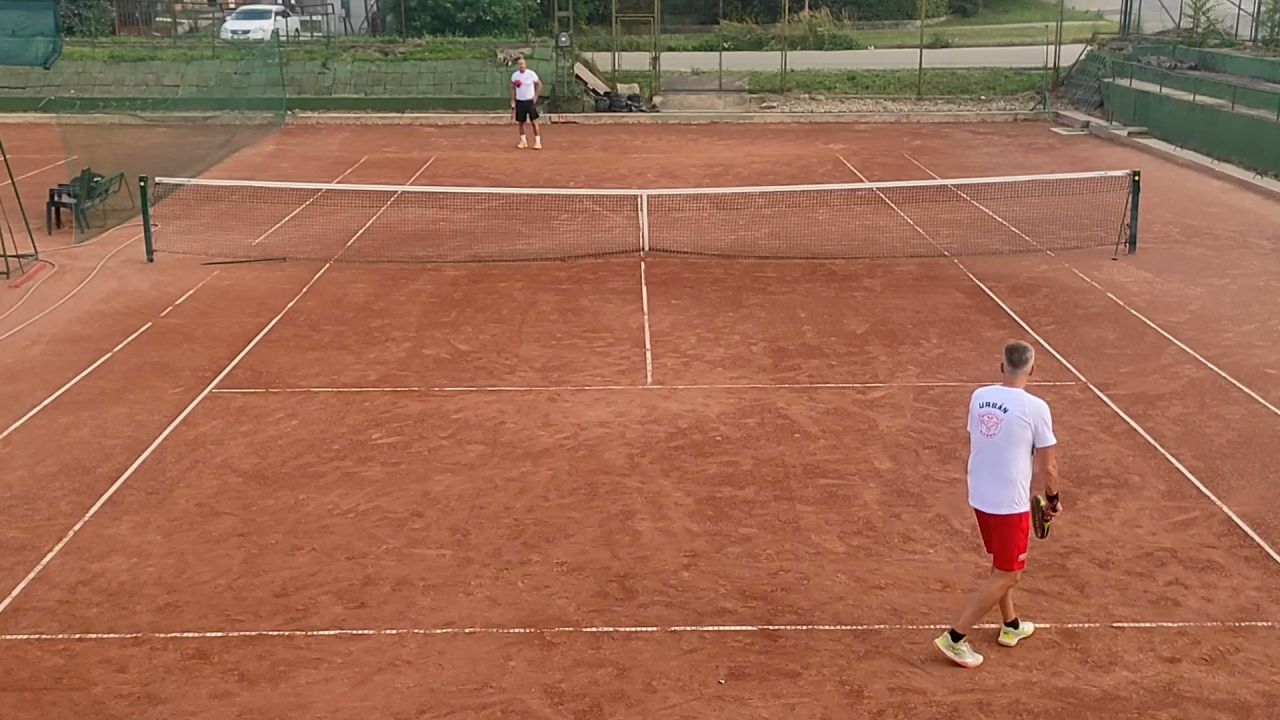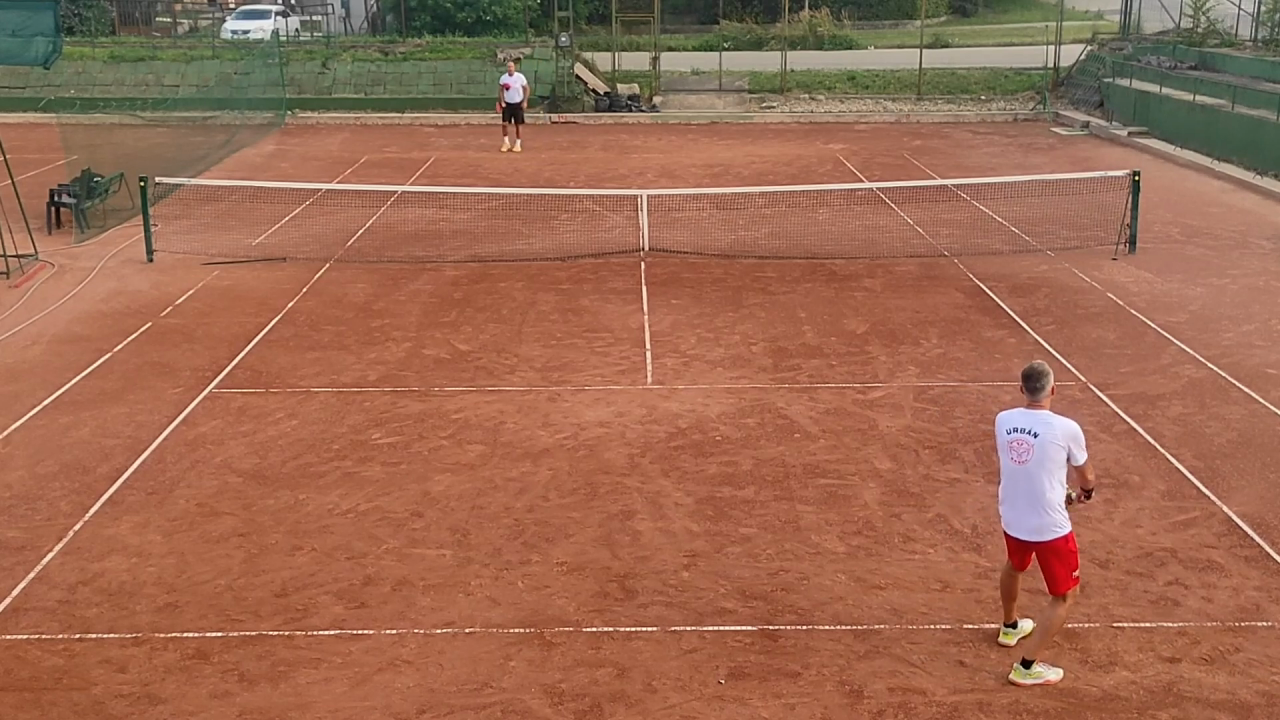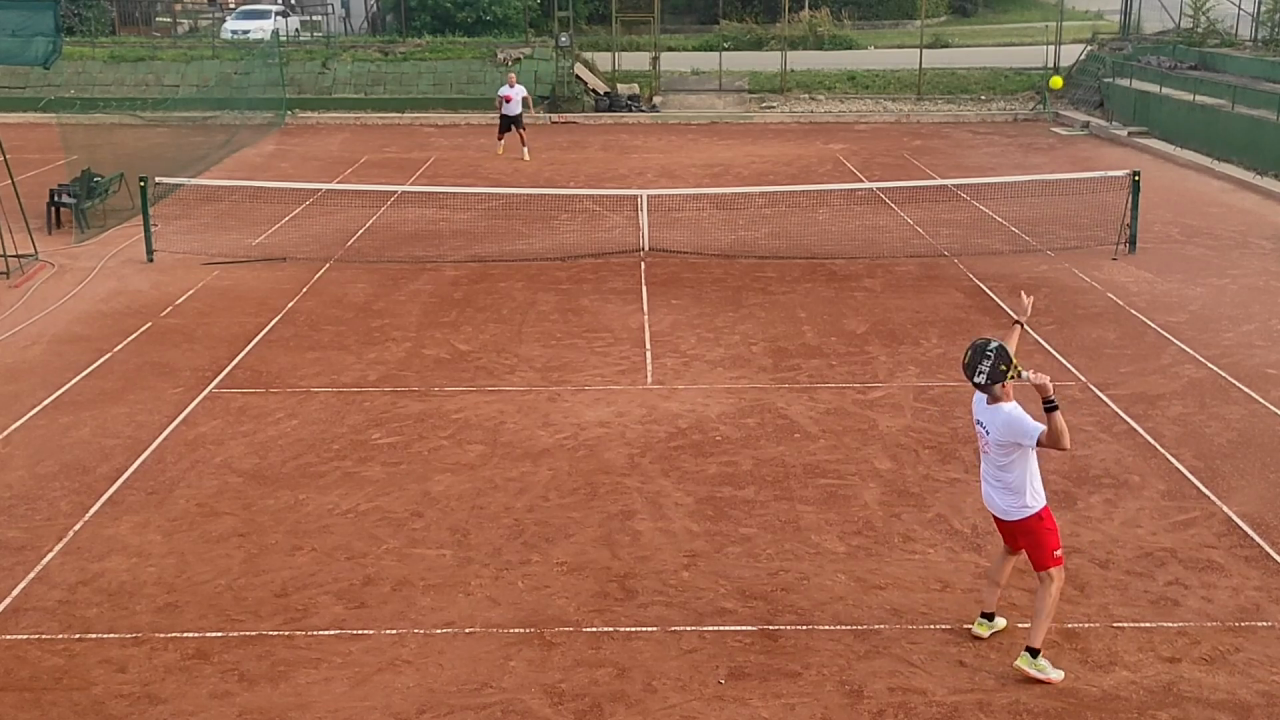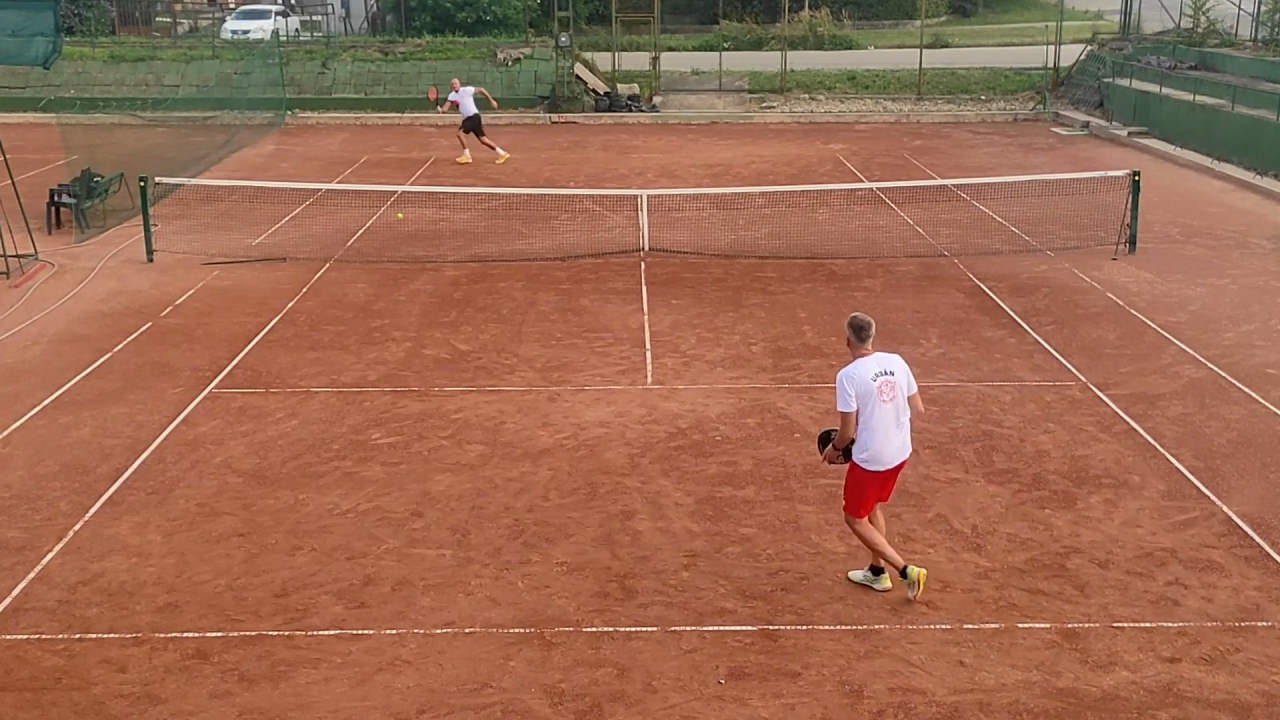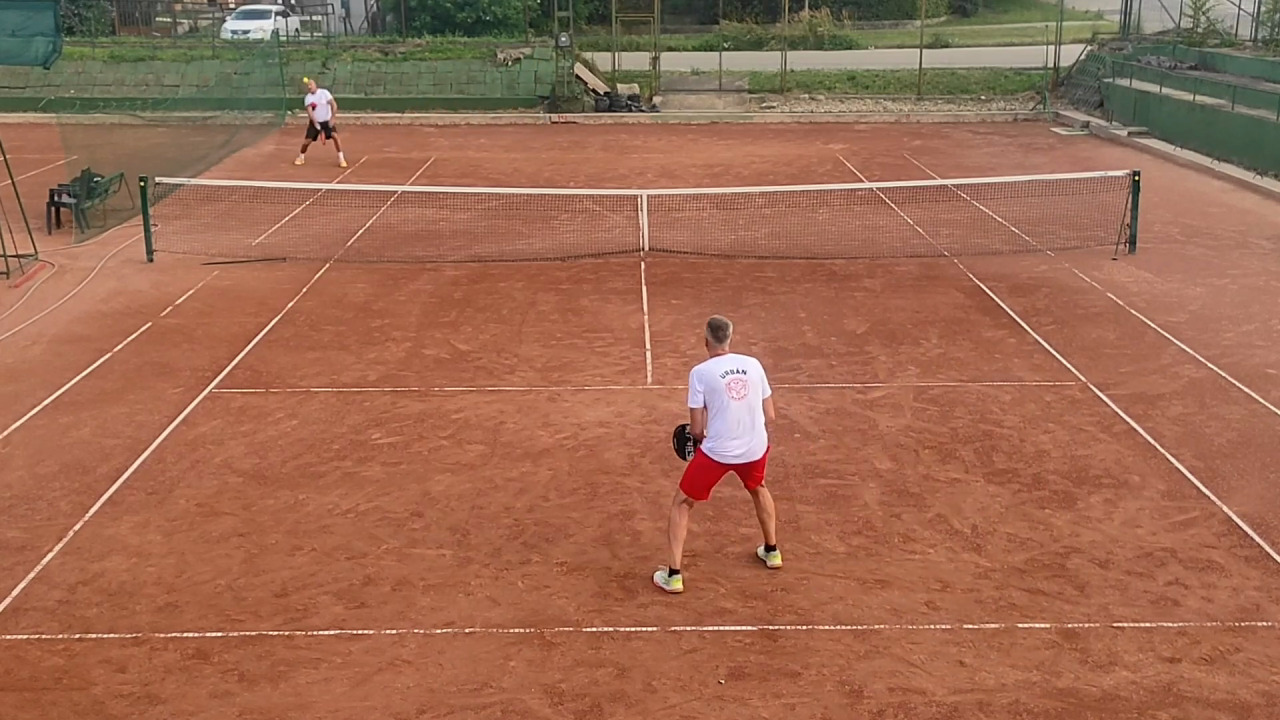
dt=1s
person 1, frame 1
left shoulder: (979, 397)
right shoulder: (1036, 408)
right elbow: (1047, 467)
right wrist: (1053, 499)
left hip: (979, 496)
right hip: (1009, 503)
left knee: (1003, 561)
right knee: (1006, 576)
left ankle: (1011, 625)
right ankle: (954, 636)
person 1, frame 2
left shoulder: (1003, 421)
right shoulder: (1066, 429)
right elbow: (1086, 477)
right wrist: (1086, 492)
left hip: (1012, 521)
right hip: (1051, 527)
left knee: (1014, 567)
right knee: (1065, 595)
left ankle: (1010, 627)
right ankle: (1026, 667)
person 1, frame 3
left shoulder: (981, 400)
right shoulder: (1011, 418)
left elbow: (1000, 353)
right elbow: (1060, 443)
left wrist: (1019, 321)
right wrist: (1048, 399)
left hip: (997, 501)
right hip: (1027, 508)
left knee: (1011, 549)
right knee: (1052, 577)
left ankle: (986, 618)
right ankle: (1033, 656)
person 1, frame 4
left shoulder: (848, 375)
right shoulder: (897, 362)
left elbow: (847, 432)
right elbow: (918, 409)
left wrist: (834, 449)
left hip: (868, 459)
right hip: (900, 453)
left knee: (858, 522)
right knee: (871, 507)
left ankle: (908, 571)
right ankle: (877, 572)
person 1, frame 5
left shoulder: (700, 372)
right shoulder: (753, 365)
left elbow: (697, 429)
right elbow: (770, 415)
left wrist: (705, 439)
left hip: (717, 452)
right hip: (755, 448)
left knee: (681, 505)
right knee: (758, 489)
left ankle: (673, 574)
right ankle: (772, 551)
